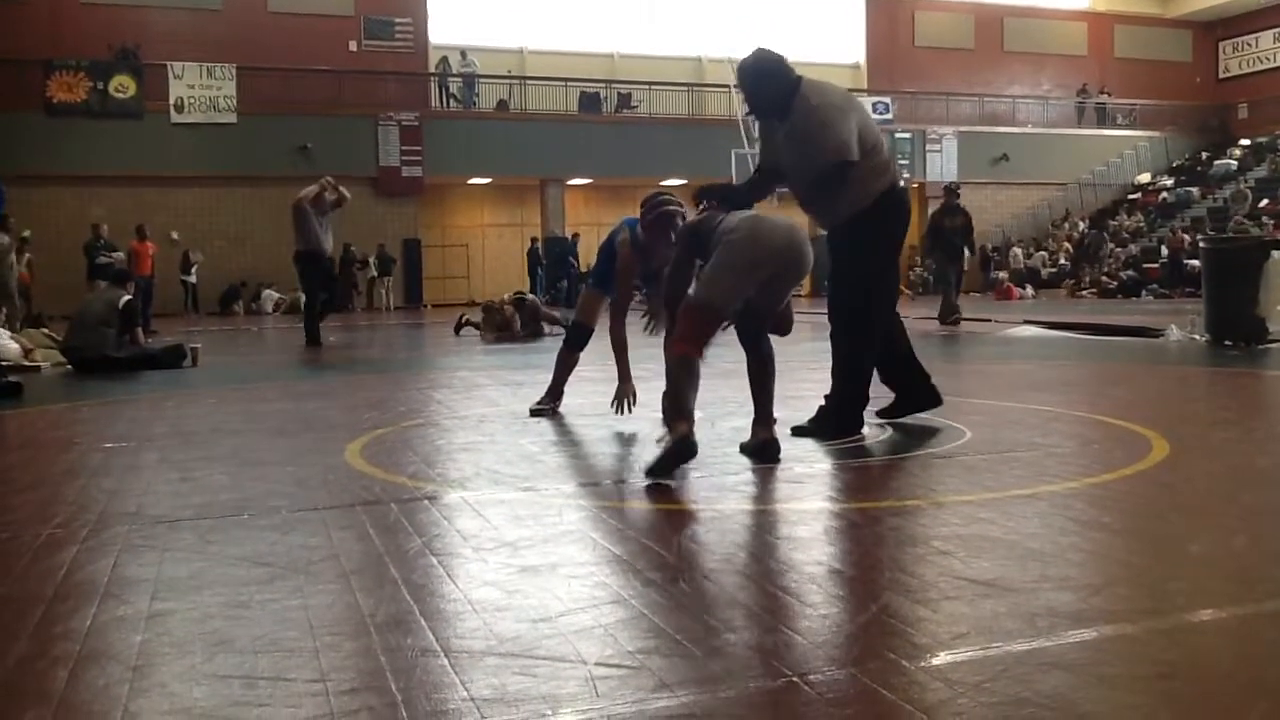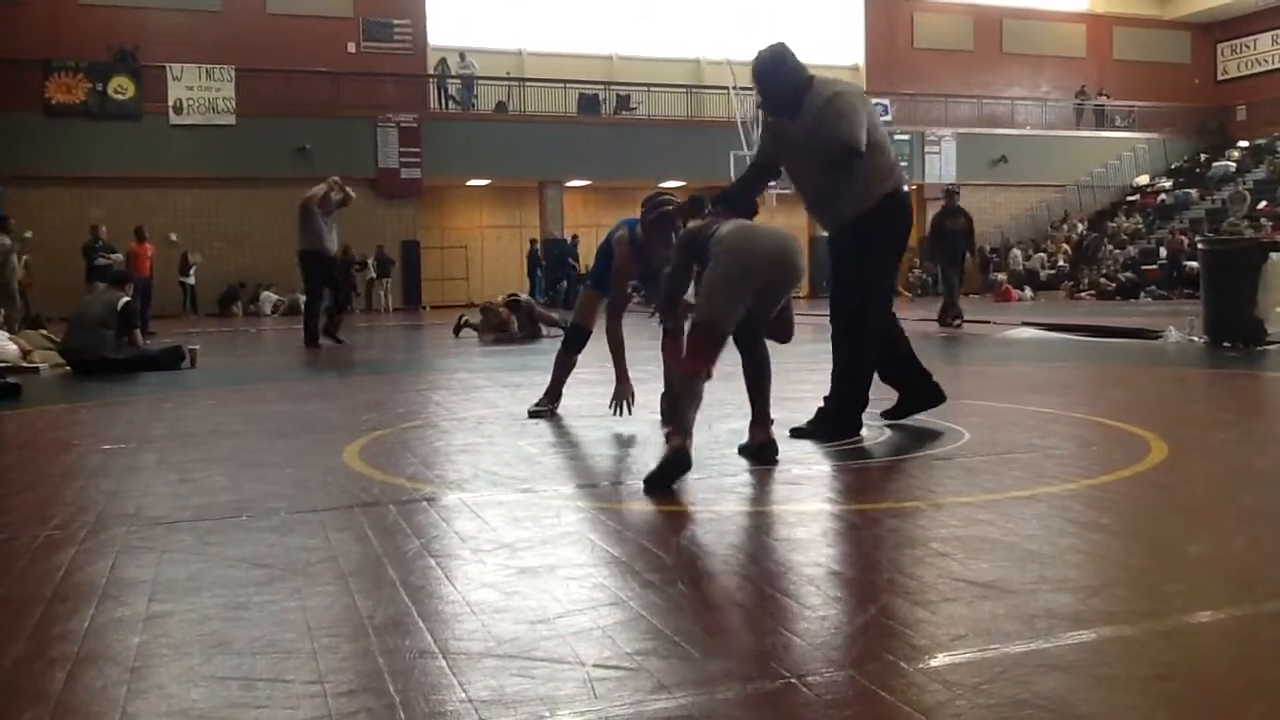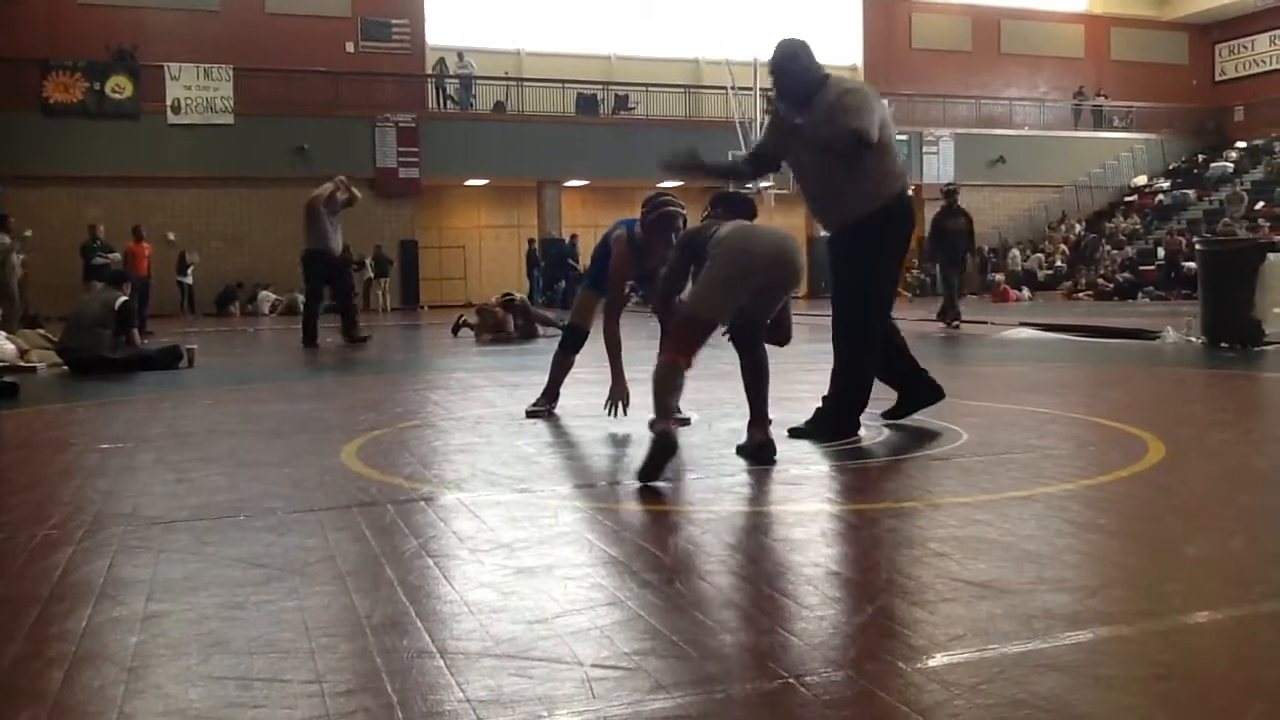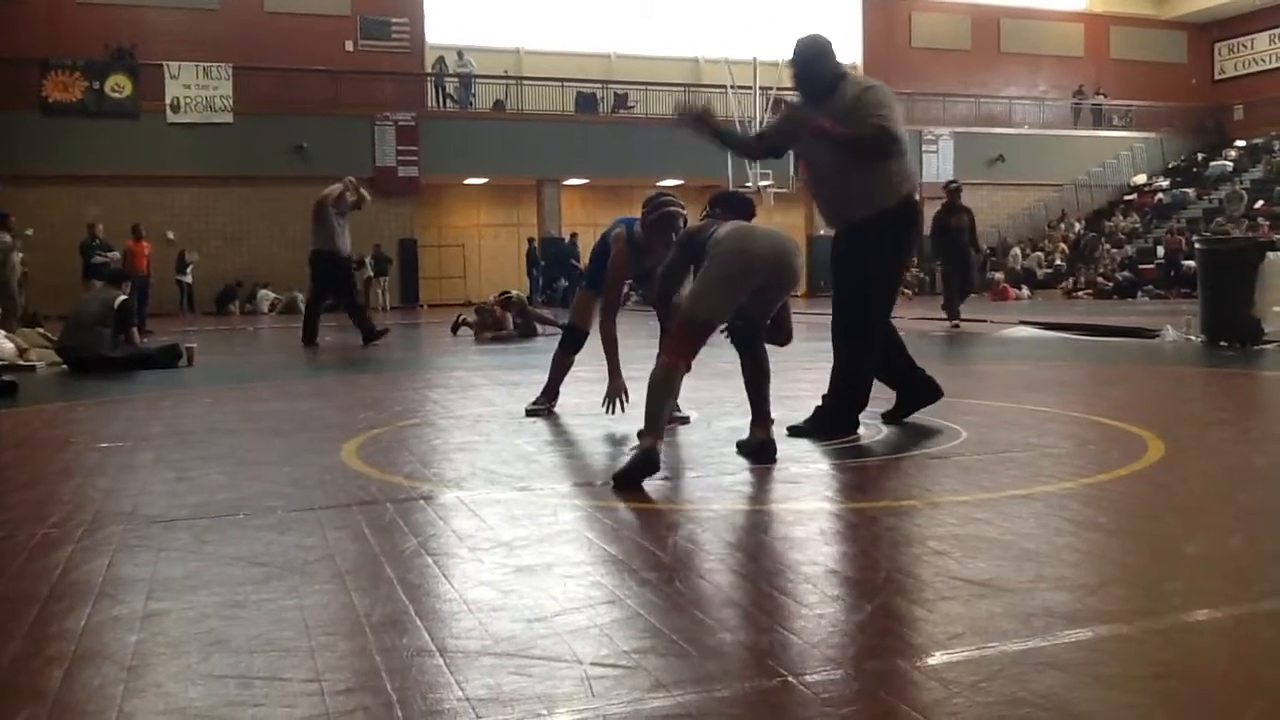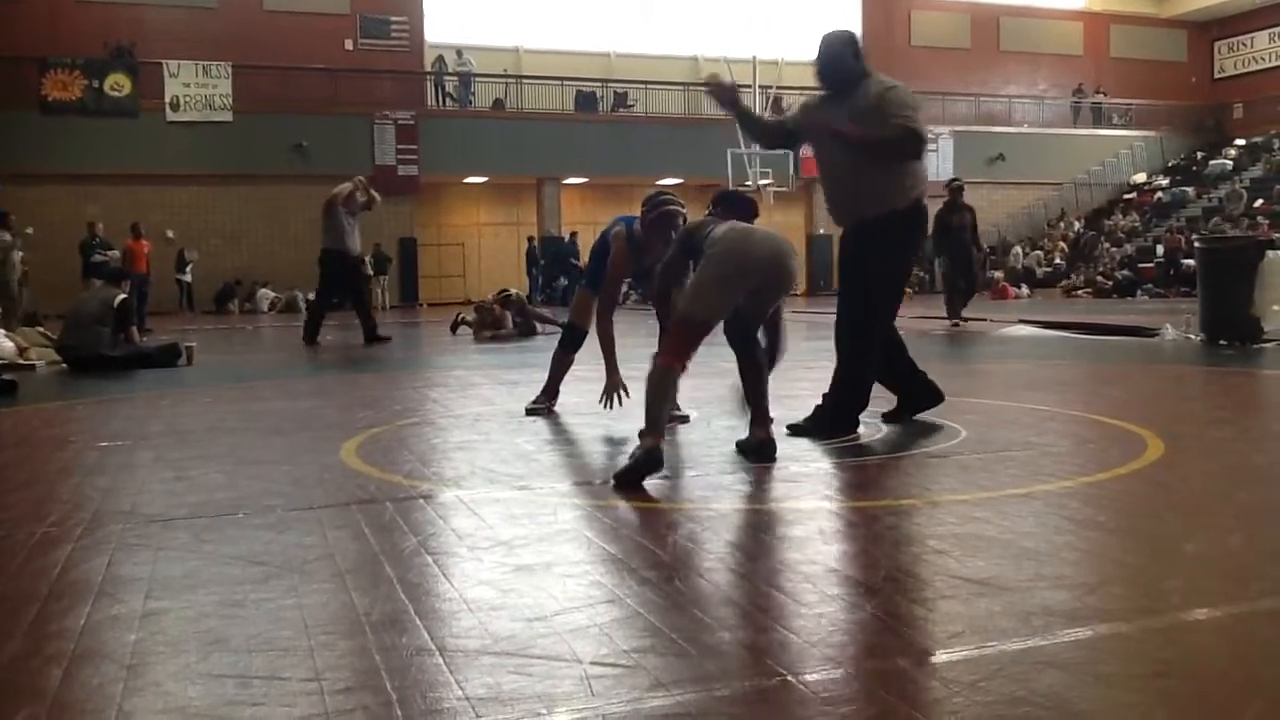
dt=0.1s
person 1, frame 1
left shoulder: (821, 106)
right shoulder: (775, 118)
left elbow: (838, 171)
right elbow: (766, 177)
right wrist: (726, 195)
left hip: (876, 211)
right hip: (853, 215)
left knee: (852, 314)
right knee: (870, 310)
left ankle: (842, 415)
right ankle: (915, 390)
person 1, frame 2
left shoulder: (832, 101)
right shoulder: (778, 120)
left elbow: (845, 159)
right elbow: (759, 175)
right wrist: (717, 200)
left hip: (880, 215)
right hip: (848, 225)
left knee: (855, 317)
right knee: (869, 315)
left ankle: (841, 416)
right ankle: (919, 390)
person 1, frame 3
left shoulder: (852, 97)
right shoulder: (788, 114)
left elbow: (858, 148)
right elbow: (755, 165)
left wrist: (798, 131)
right wrist: (704, 167)
left hip: (882, 219)
right hip: (848, 224)
left knee: (856, 318)
right knee: (862, 314)
left ankle: (839, 416)
right ankle: (916, 386)
person 1, frame 4
left shoulder: (867, 96)
right shoulder: (798, 114)
left elbow: (884, 144)
right elbow: (756, 148)
left wrist: (824, 131)
right wrist: (711, 128)
left hip: (890, 220)
right hip: (851, 227)
left knee: (858, 320)
right knee: (856, 319)
left ankle: (836, 416)
right ankle: (915, 387)
person 1, frame 5
left shoulder: (889, 96)
right shoulder: (819, 108)
left elbow: (911, 145)
right elbow: (773, 136)
left wrist: (847, 136)
right wrist: (736, 107)
left hip: (897, 222)
right hip: (858, 227)
left knee: (862, 319)
right knee: (864, 318)
left ankle: (839, 413)
right ankle: (917, 390)
person 2, frame 1
left shoulder: (697, 226)
left elbow: (673, 293)
right elbow: (783, 324)
right wrist: (742, 312)
left hip: (749, 242)
right hip: (797, 241)
left knee: (687, 339)
right knee: (753, 332)
left ankle: (680, 428)
right ankle: (764, 434)
person 2, frame 2
left shoulder: (698, 232)
left elbow: (669, 302)
right elbow: (784, 332)
right wrist: (749, 321)
left hip: (740, 252)
right hip: (789, 248)
left knee: (695, 358)
right knee: (750, 336)
left ankle: (679, 441)
right ankle: (762, 436)
person 2, frame 3
left shoulder: (697, 233)
left elbow: (663, 300)
right elbow: (781, 334)
right wrist: (747, 322)
left hip: (738, 250)
right hip: (789, 251)
left knee: (678, 349)
right knee: (748, 336)
left ankle: (664, 427)
right ankle: (759, 434)
person 2, frame 4
left shoulder: (698, 231)
left elbow: (660, 296)
right elbow: (782, 334)
right wrist: (742, 323)
left hip: (736, 252)
right hip: (787, 252)
left knee: (676, 351)
right knee: (747, 335)
left ankle: (650, 442)
right ankle: (761, 434)
person 2, frame 5
left shoulder: (698, 228)
left elbow: (661, 293)
right elbow: (773, 337)
left hip: (732, 252)
right hip: (782, 254)
left knee: (672, 351)
right knee: (744, 336)
left ankle: (652, 442)
right ankle: (761, 433)
person 3, frame 1
right shoulder: (630, 247)
right elbow: (617, 319)
right wrist: (625, 379)
left hip: (660, 265)
right hip: (614, 260)
right knee: (579, 331)
right ankle: (553, 393)
person 3, frame 2
right shoulder: (627, 246)
right elbow: (614, 318)
right wrist: (622, 378)
left hip: (656, 265)
right hip: (612, 260)
right knee: (577, 332)
right ankle: (551, 395)
person 3, frame 3
right shoulder: (625, 246)
right elbow: (611, 319)
right wrist: (618, 379)
left hip: (655, 265)
right hip: (608, 260)
right knee: (575, 333)
right ankle: (549, 395)
person 3, frame 4
right shoulder: (624, 246)
right elbow: (608, 317)
right wrist: (615, 376)
left hip: (652, 264)
right hip: (607, 259)
right knee: (574, 333)
right ankle: (549, 394)
person 3, frame 5
right shoulder: (624, 244)
right elbow: (604, 314)
right wrist: (612, 373)
left hip: (652, 262)
right hip: (606, 258)
right knee: (574, 331)
right ankle: (549, 392)
